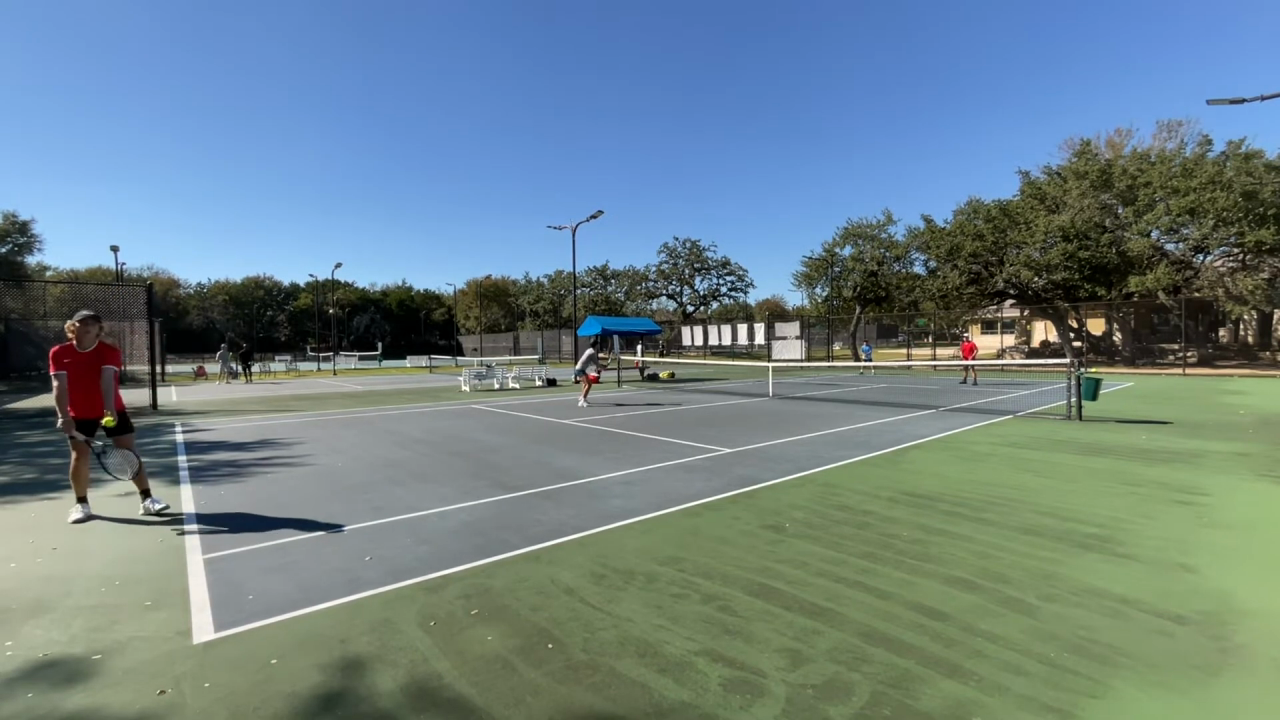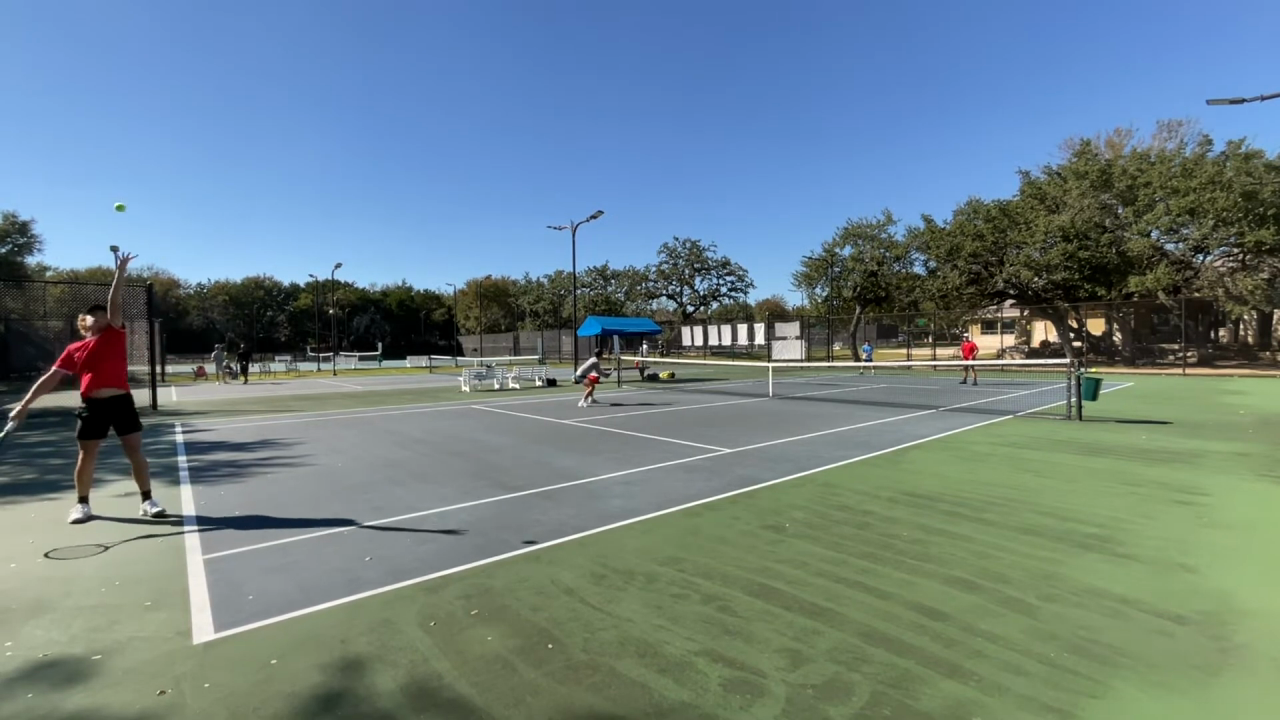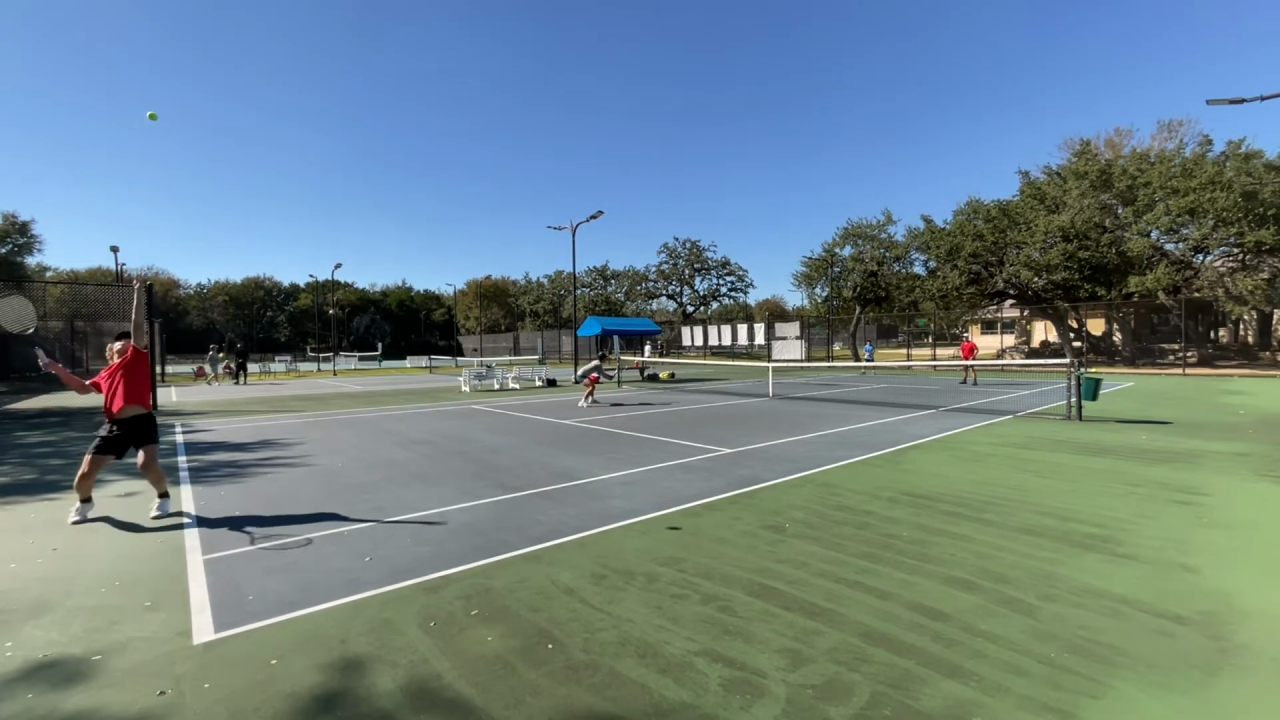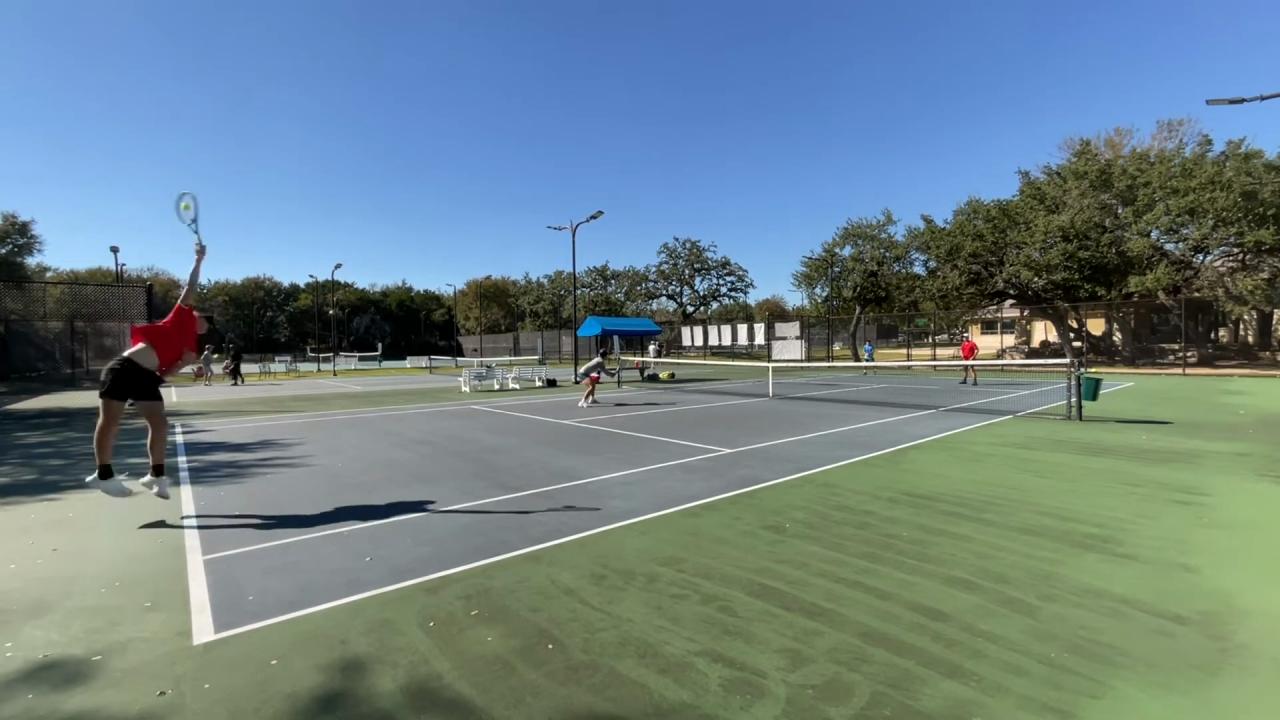
dt=0.4s
person 1, frame 1
left shoulder: (108, 352)
right shoulder: (59, 353)
left elbow: (108, 382)
right elbow: (60, 386)
left wrist: (110, 411)
right wrist: (64, 416)
left hip: (112, 411)
right hip: (79, 415)
left knee: (130, 453)
right knee: (79, 458)
left ankle: (147, 500)
right ankle: (81, 504)
person 1, frame 2
left shoulder: (114, 333)
right shoulder: (75, 350)
left elbow: (113, 304)
right elbow: (51, 378)
left wrist: (120, 272)
right wrist: (25, 404)
left hip: (121, 401)
right hip: (93, 407)
left knee: (135, 453)
right knee: (87, 456)
left ankle: (147, 501)
right ankle: (82, 503)
person 1, frame 3
left shoulder: (137, 357)
right shoulder: (104, 375)
left elbow: (138, 325)
right elbow: (83, 388)
left wrist: (139, 293)
right wrist: (58, 369)
left hip: (141, 422)
right hip: (113, 426)
left knee: (148, 465)
right knee: (86, 473)
left ankle: (163, 498)
right ankle: (84, 503)
person 1, frame 4
left shoulder: (191, 346)
right shoulder: (182, 319)
right elbow: (188, 290)
right wrist: (198, 260)
left hip: (145, 375)
right hip: (124, 367)
left knee: (160, 425)
right knee: (109, 421)
left ankle: (157, 476)
right ankle: (103, 474)
